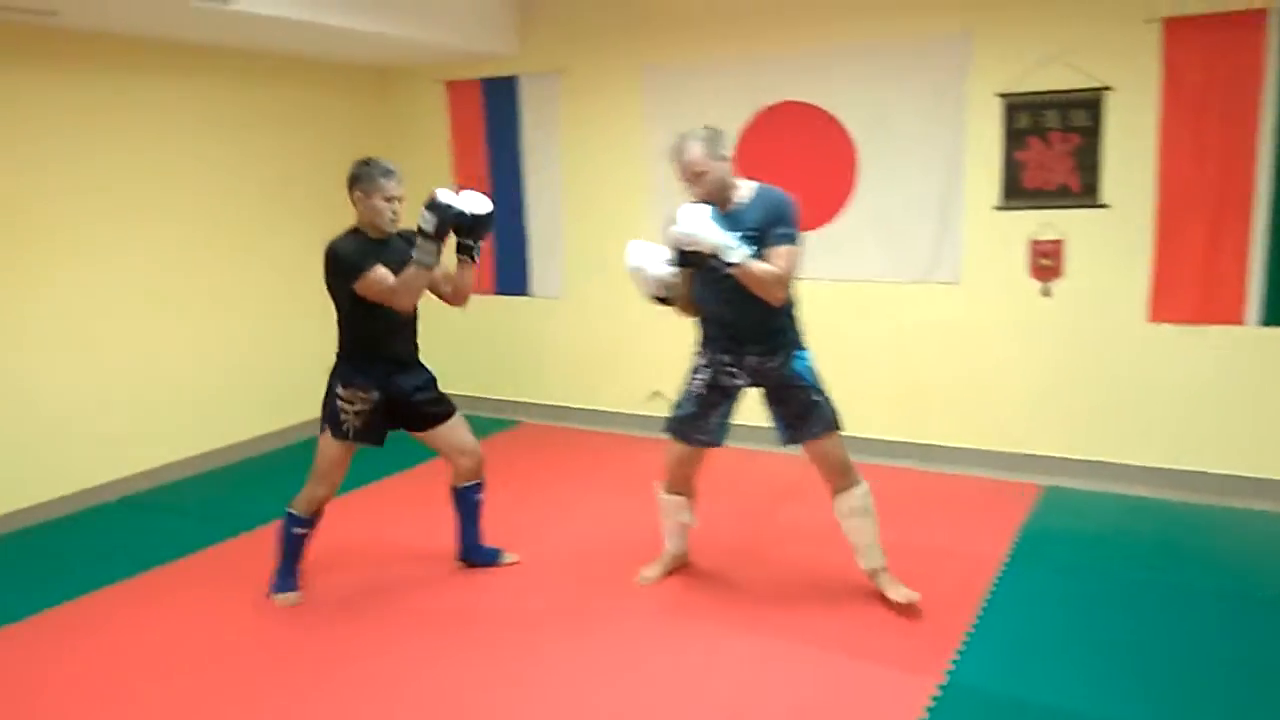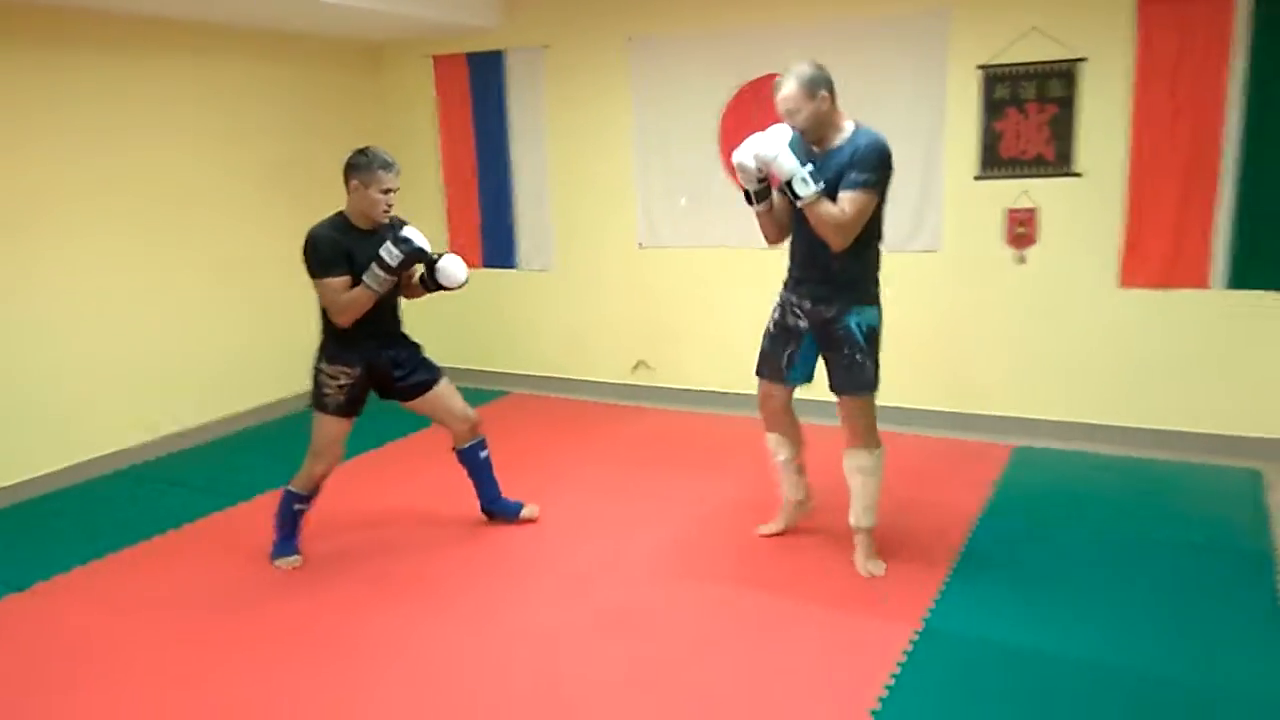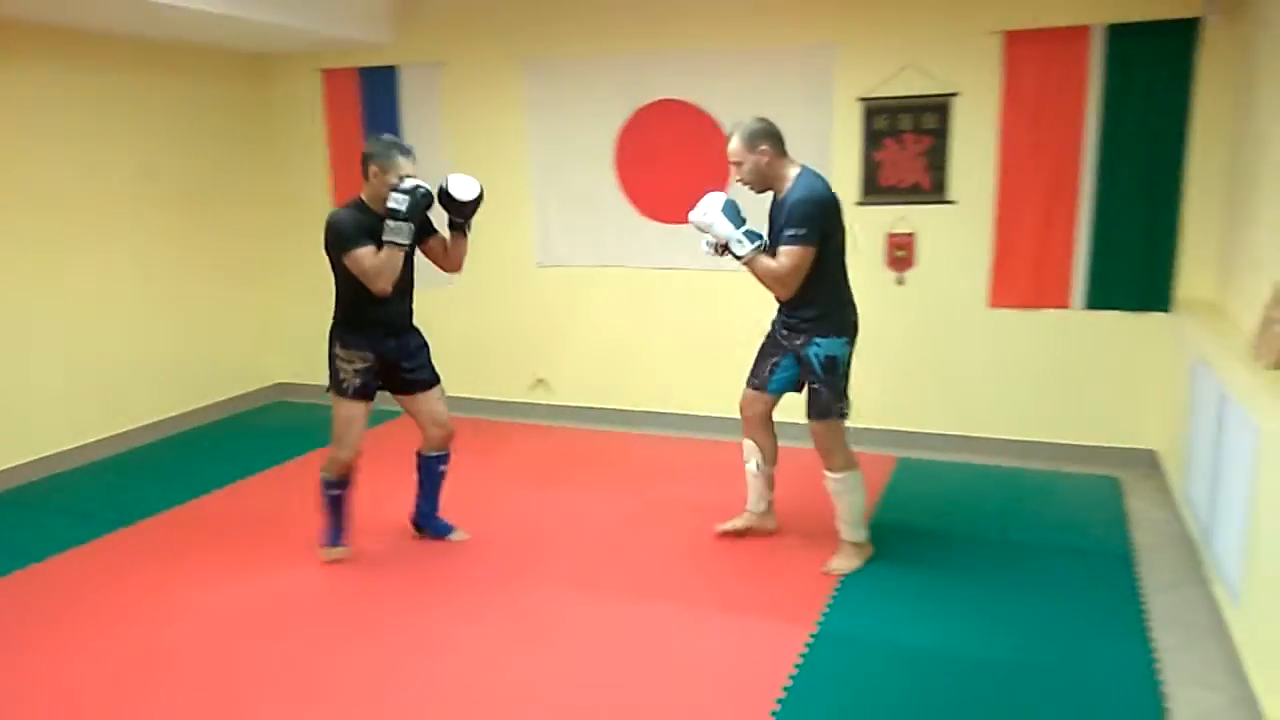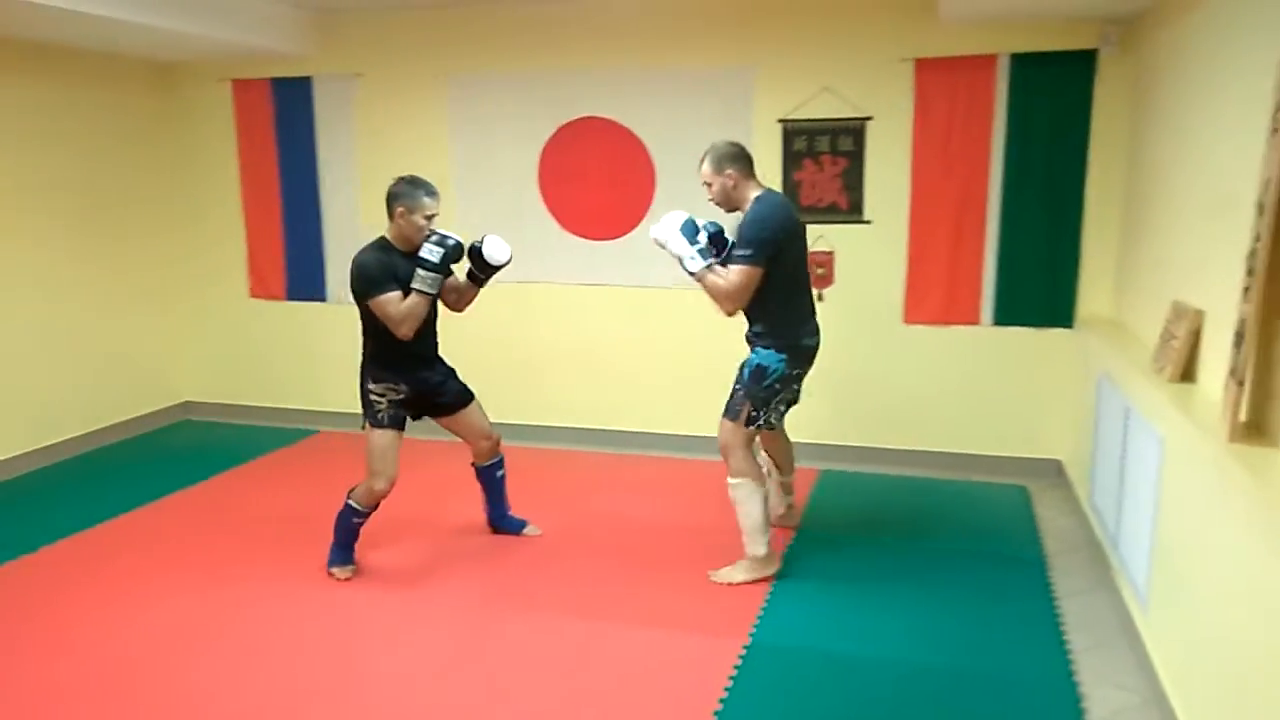
dt=0.4s
person 1, frame 1
left shoulder: (774, 205)
right shoulder: (692, 223)
left elbow: (778, 288)
right elbow: (690, 306)
left wrist: (723, 246)
right wrist: (663, 288)
left hip: (779, 353)
right hip: (718, 357)
left knee: (834, 462)
right knee: (678, 462)
left ankle: (878, 570)
right ankle: (675, 551)
person 1, frame 2
left shoulder: (868, 150)
right shoulder: (797, 150)
left elbow: (840, 233)
right elbow: (776, 234)
left wrist: (795, 176)
right wrist: (757, 188)
left hip: (850, 304)
right hip: (797, 296)
left knee: (857, 418)
right knee: (772, 400)
left ankle: (864, 535)
right ankle: (794, 502)
person 1, frame 3
left shoulder: (809, 197)
right shoulder: (782, 192)
left elbow: (784, 282)
left wrist: (735, 236)
right wrist: (730, 239)
left hip: (825, 331)
right hip: (790, 325)
left knee: (826, 436)
right knee: (753, 407)
left ankle: (856, 541)
right ankle: (759, 511)
person 1, frame 4
left shoulder: (761, 219)
right shoulder: (771, 208)
left elbow: (732, 299)
left wrist: (690, 255)
right wrist: (717, 252)
left hip: (780, 344)
right hip: (787, 339)
left knee: (733, 441)
right knee: (764, 427)
left ankle: (759, 556)
right ankle: (784, 508)
person 2, frame 1
left shoulder: (405, 244)
right shoulder: (344, 253)
left elbow: (455, 296)
right elbow: (402, 297)
left wrist: (469, 243)
right wrist: (428, 241)
left hip: (409, 375)
right hip: (359, 383)
left knee: (470, 458)
right knee: (322, 489)
left ankle: (472, 549)
right ankle: (285, 574)
person 2, frame 2
left shoulder: (392, 231)
right shoulder: (324, 240)
right elbow: (342, 315)
left wrist: (429, 280)
right wrist: (382, 270)
left hip: (396, 349)
right hip: (345, 359)
left knee: (465, 420)
right knee: (320, 465)
left ankle: (495, 504)
right ankle: (285, 538)
person 2, frame 3
left shoulder: (411, 212)
right shoulder: (343, 223)
left elbow: (452, 263)
right elbow: (380, 282)
left wrist: (460, 220)
right wrist: (399, 224)
left hip: (403, 339)
right hip: (356, 344)
left knee: (439, 430)
right knee: (346, 451)
left ankle: (426, 517)
right ankle: (336, 530)
person 2, frame 4
left shoulder: (426, 249)
right shoulder: (369, 264)
left elbow: (456, 303)
right elbow: (403, 325)
left wrist: (479, 274)
right wrist: (429, 271)
left hip: (430, 367)
right hip: (387, 380)
left knee: (487, 440)
right knee: (380, 483)
left ankle: (500, 518)
right ankle: (341, 550)
